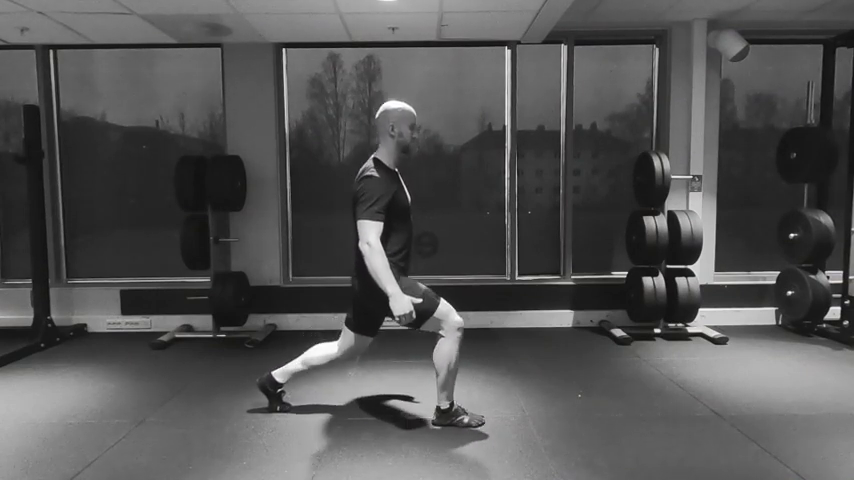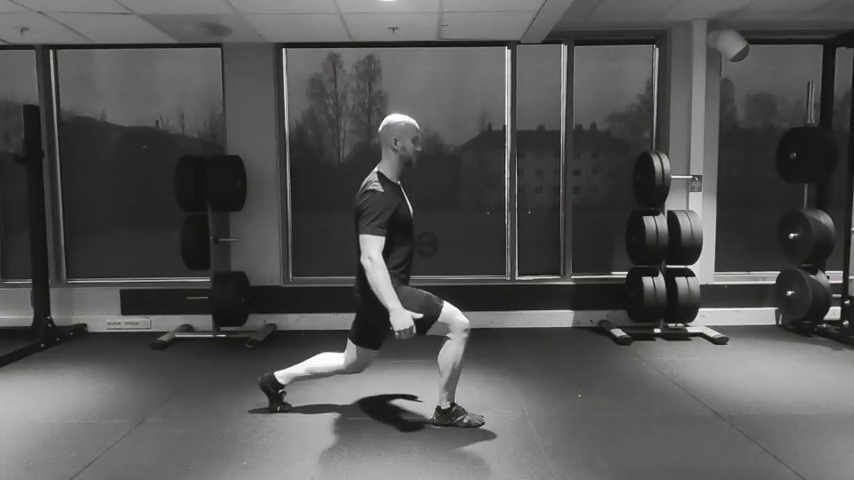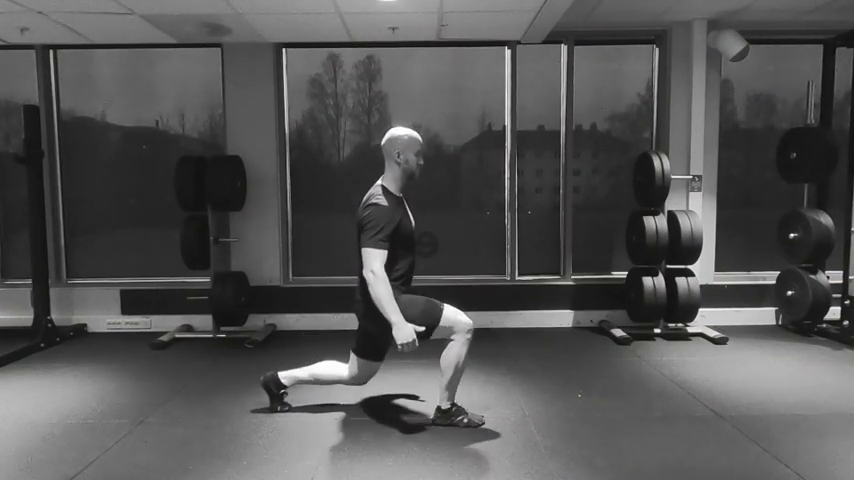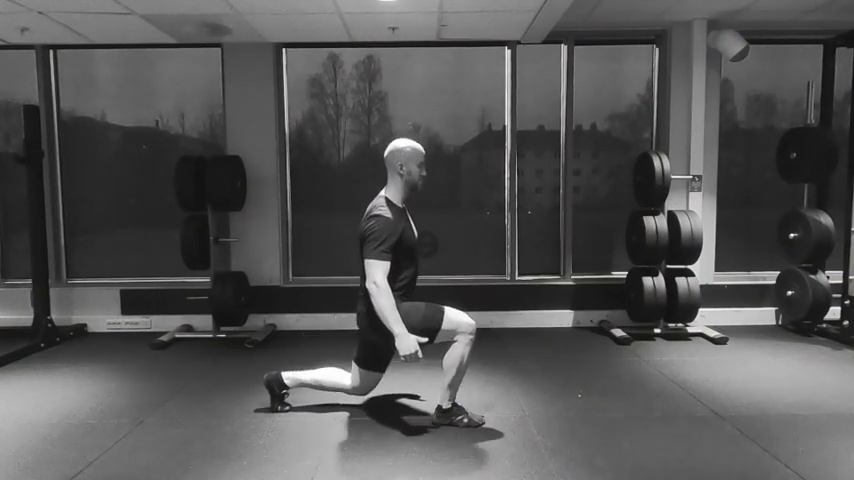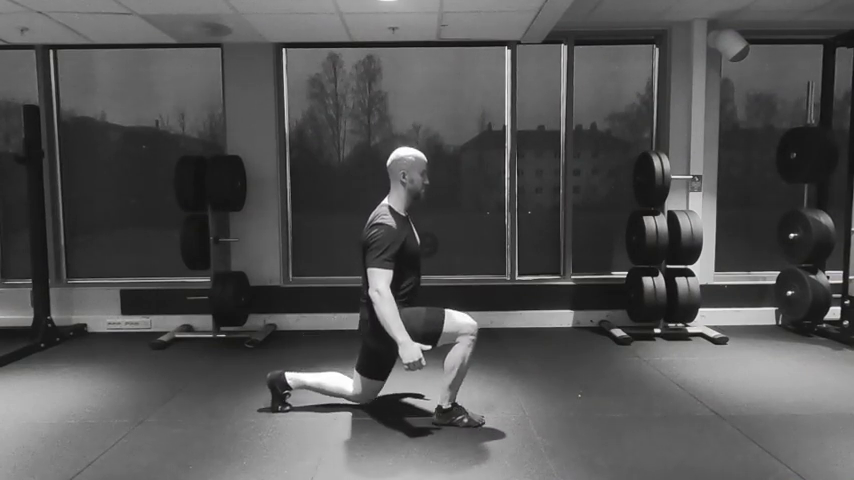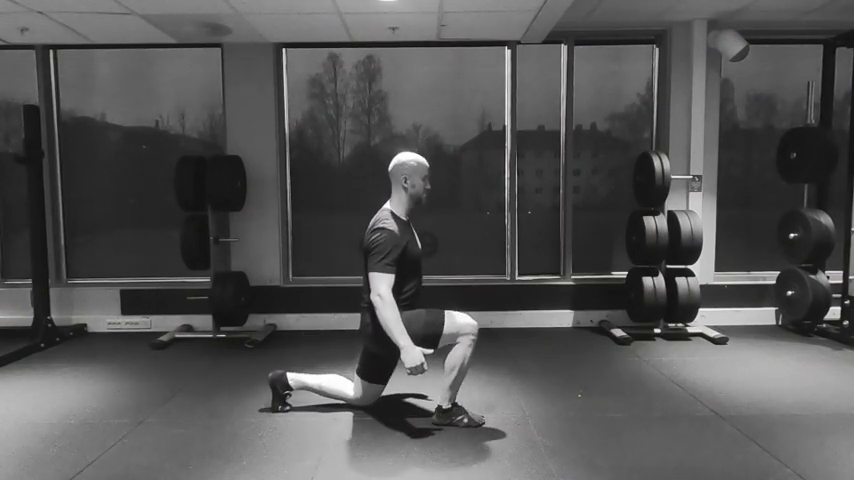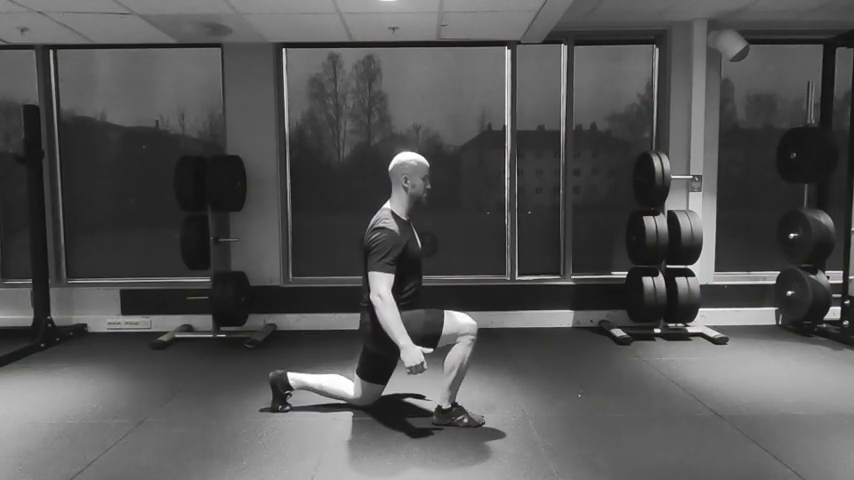
dt=0.2s
person 1, frame 1
left shoulder: (386, 172)
right shoulder: (376, 180)
right elbow: (368, 243)
left wrist: (397, 285)
right wrist: (395, 294)
left hip: (378, 280)
right hip: (382, 281)
left knee: (346, 348)
right knee: (452, 325)
left ankle: (274, 379)
right ankle: (446, 410)
person 1, frame 2
left shoulder: (389, 184)
right shoulder: (378, 194)
right elbow: (370, 257)
left wrist: (395, 302)
right wrist: (396, 309)
left hip: (380, 291)
right hip: (385, 292)
left knee: (351, 362)
right knee: (459, 326)
left ankle: (276, 380)
right ankle: (446, 410)
person 1, frame 3
left shoulder: (391, 196)
right shoulder: (381, 207)
right elbow: (372, 271)
left wrist: (394, 316)
right wrist: (398, 322)
left hip: (382, 304)
right hip: (384, 304)
left knee: (355, 373)
right knee: (463, 327)
left ankle: (279, 380)
right ankle: (446, 410)
person 1, frame 4
left shoulder: (394, 208)
right shoulder: (383, 219)
right elbow: (375, 282)
right wrist: (401, 333)
left hip: (384, 313)
right hip: (386, 314)
left knee: (358, 384)
right knee: (465, 328)
left ankle: (281, 380)
right ankle: (446, 409)
person 1, frame 5
left shoulder: (397, 215)
right shoulder: (386, 227)
right elbow: (378, 291)
right wrist: (404, 342)
left hip: (387, 319)
right hip: (387, 321)
left knee: (360, 392)
right knee: (467, 329)
left ankle: (284, 380)
right ankle: (446, 409)
person 1, frame 6
left shoulder: (398, 220)
right shoulder: (388, 232)
right elbow: (380, 296)
right wrist: (407, 347)
left hip: (388, 323)
right hip: (388, 324)
left knee: (360, 396)
right knee: (467, 329)
left ankle: (286, 380)
right ankle: (447, 409)
person 1, frame 7
left shoulder: (398, 220)
right shoulder: (388, 232)
right elbow: (379, 295)
right wrist: (406, 345)
left hip: (388, 323)
right hip: (388, 324)
left knee: (360, 395)
right knee: (467, 328)
left ankle: (286, 380)
right ankle: (446, 409)
